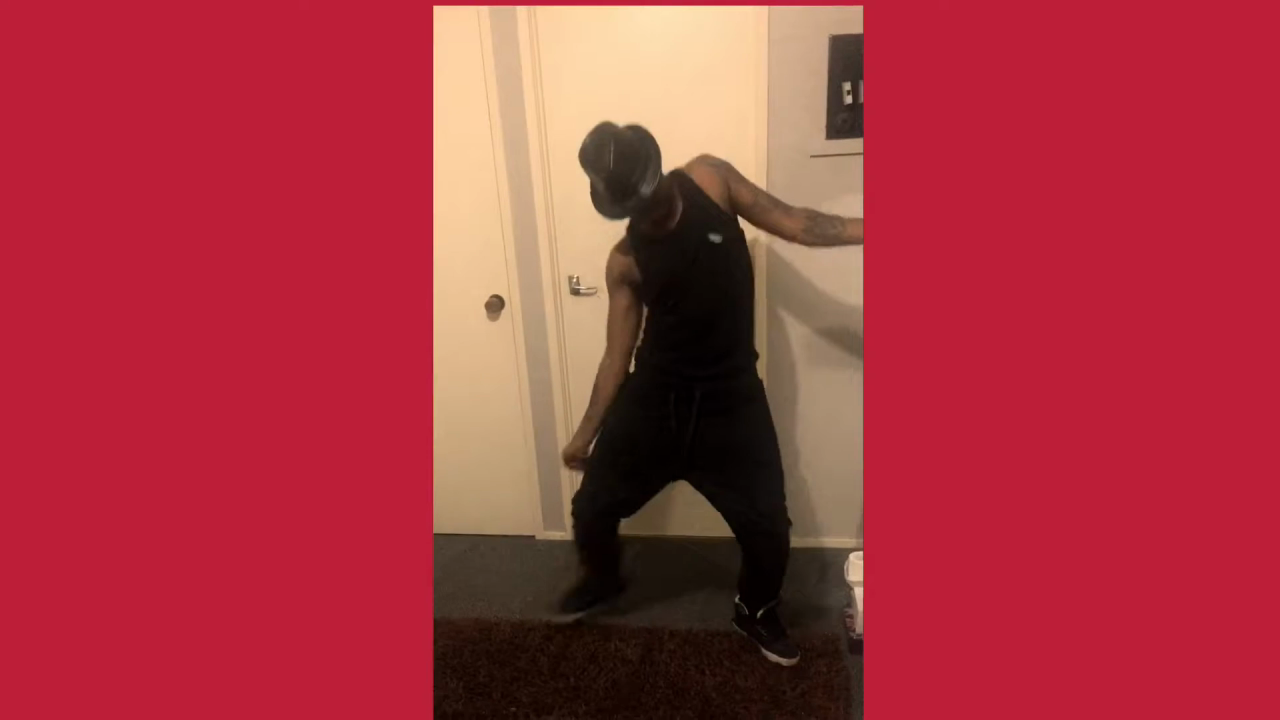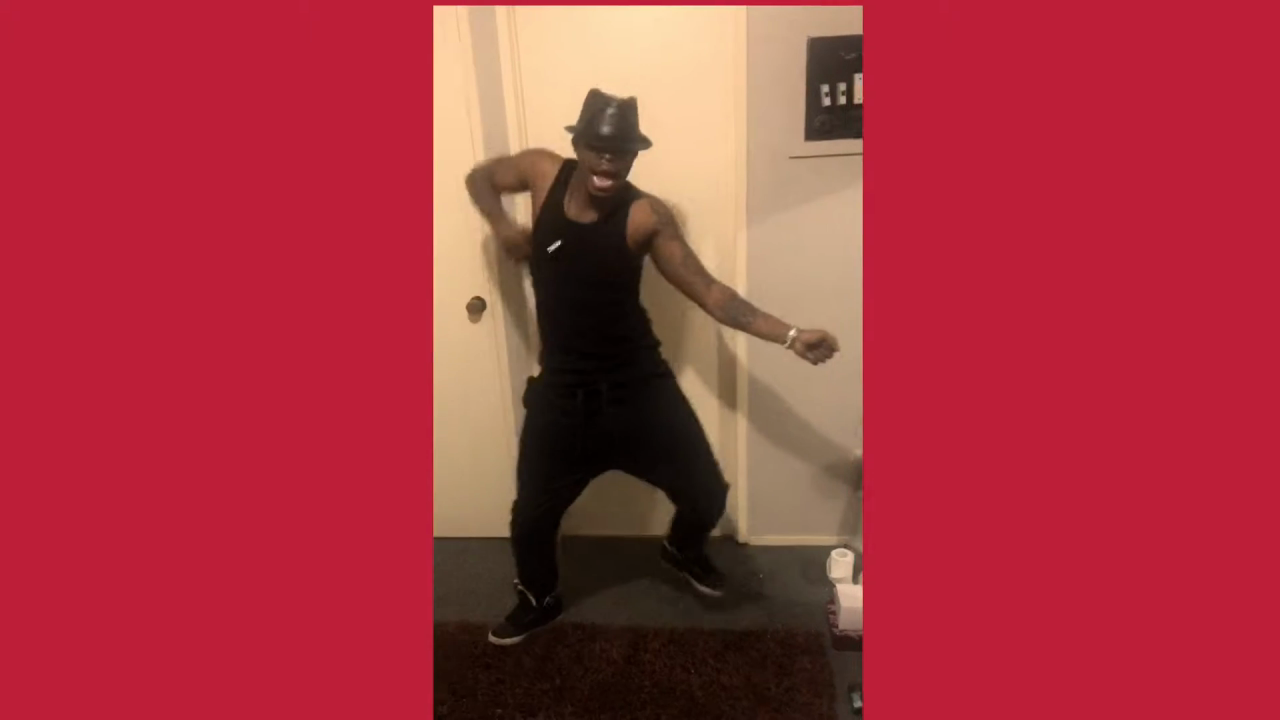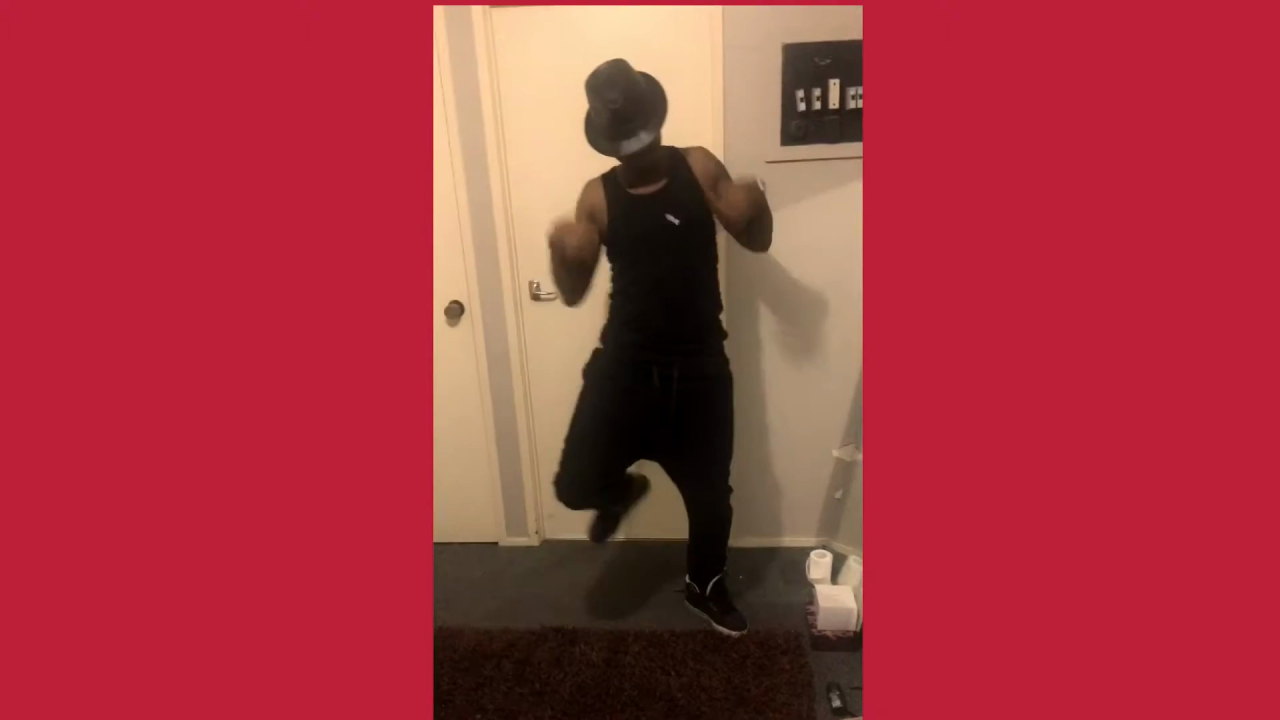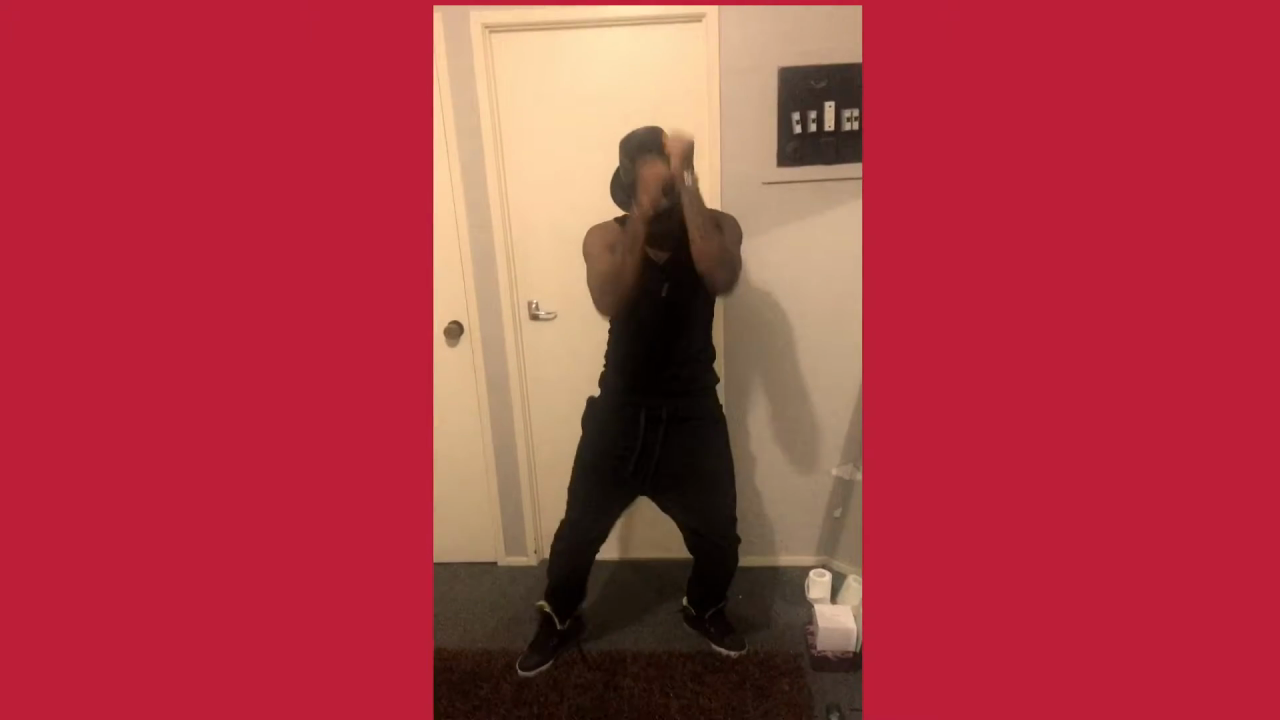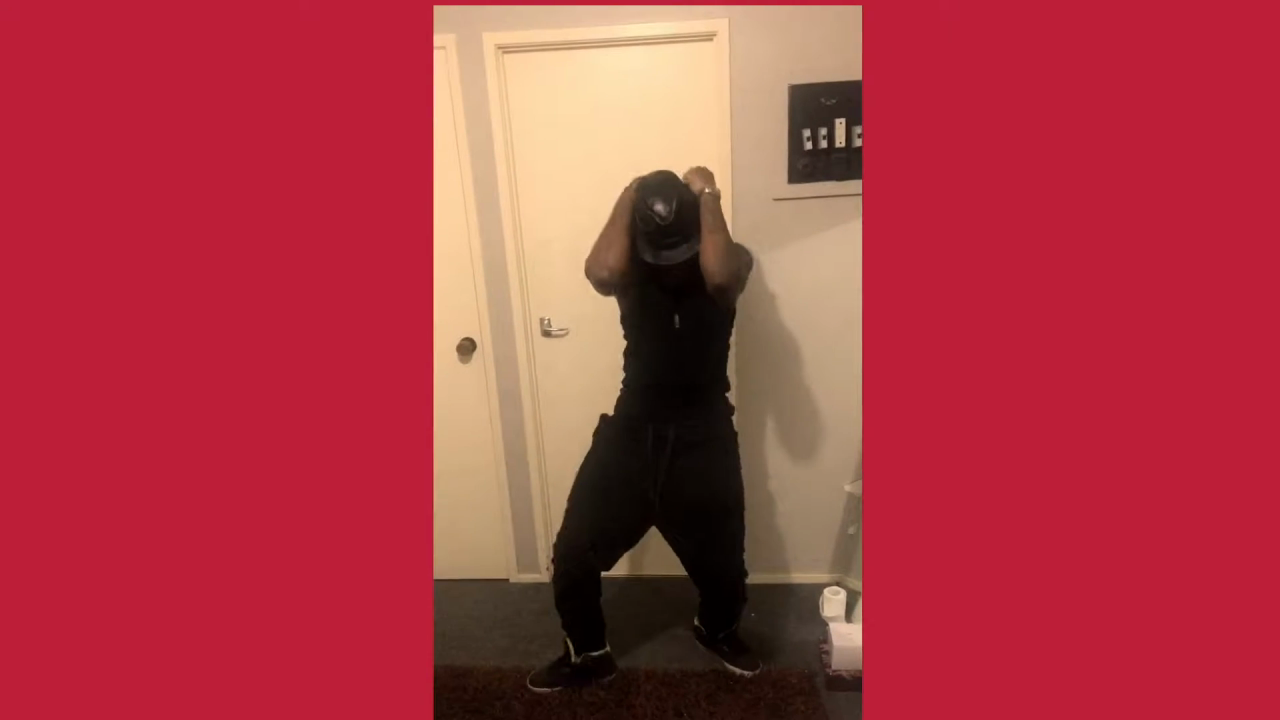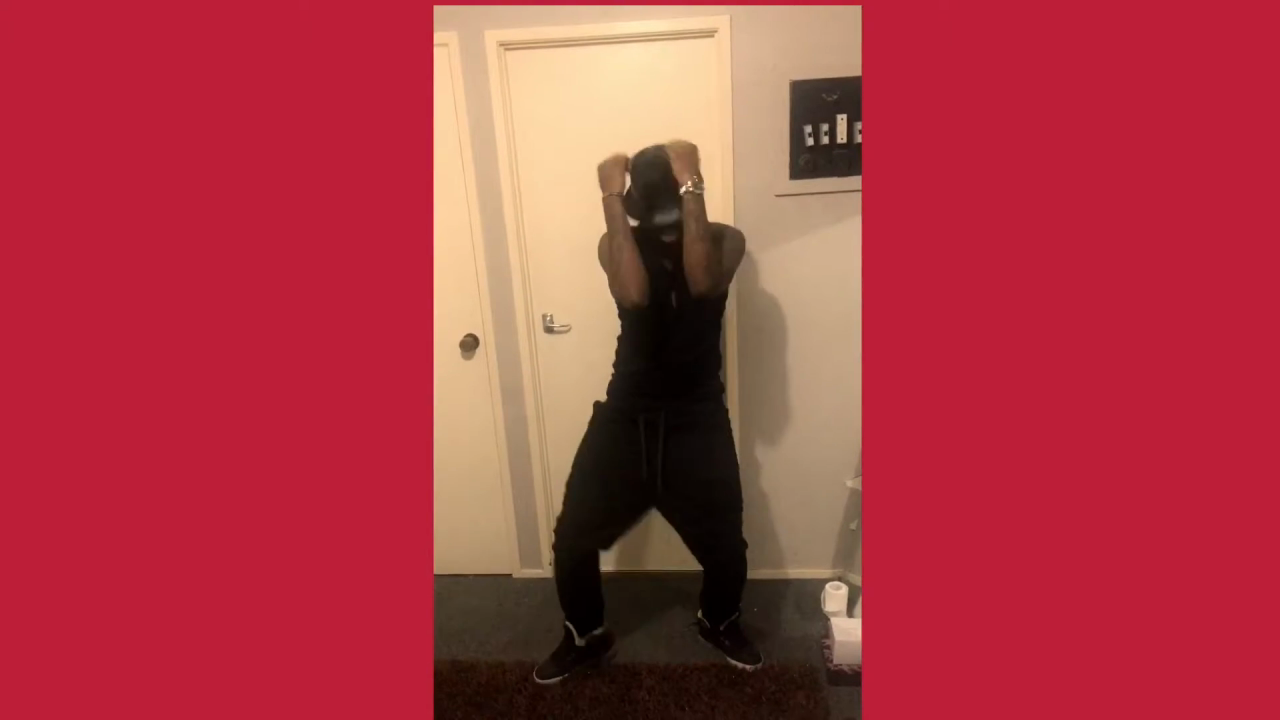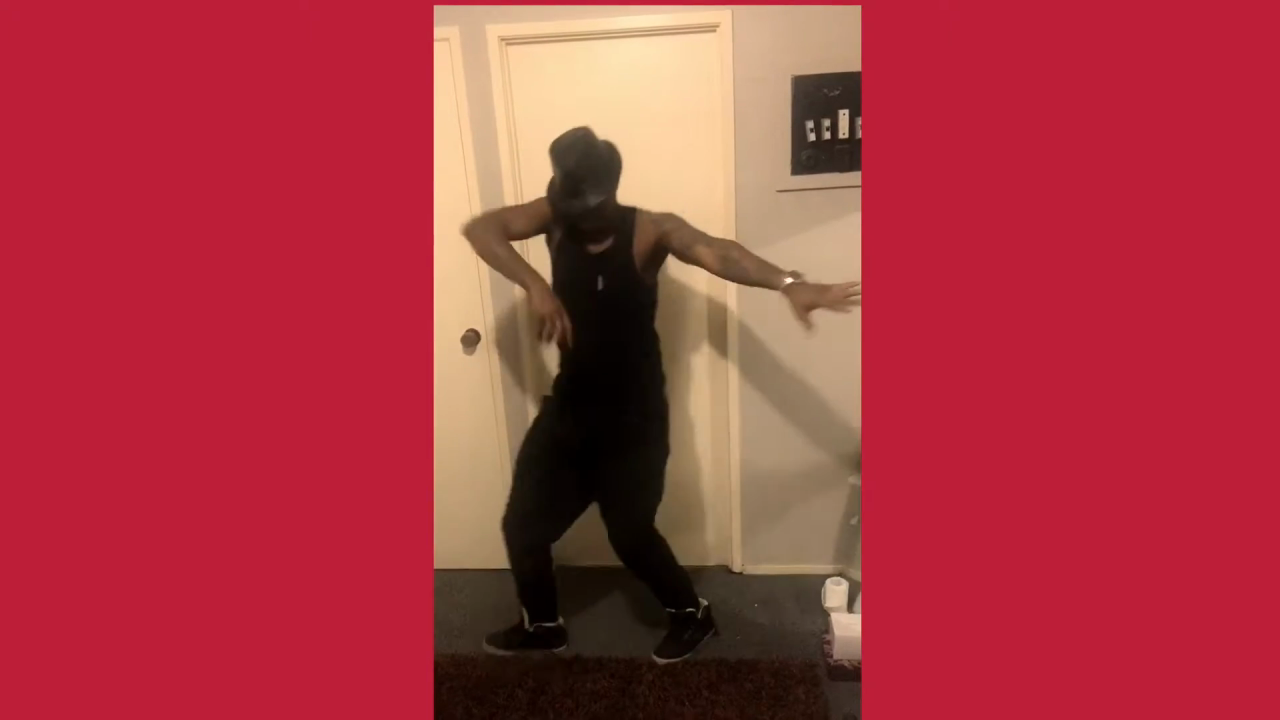
dt=0.7s
person 1, frame 1
left shoulder: (707, 177)
right shoulder: (625, 261)
left elbow: (789, 222)
right elbow: (618, 355)
left wrist: (871, 233)
right wrist: (584, 438)
left hip: (732, 400)
right hip: (654, 399)
left knee: (766, 527)
right knee: (592, 507)
left ankle: (756, 612)
right ankle: (602, 578)
person 1, frame 2
left shoulder: (645, 215)
right shoulder: (542, 172)
left elbow: (705, 290)
right elbow: (479, 177)
left wrist: (790, 335)
right wrist: (502, 226)
left hip: (638, 384)
right hip: (561, 390)
left knee: (706, 492)
right knee: (533, 511)
left ankle: (683, 547)
right ankle: (537, 600)
person 1, frame 3
left shoulder: (699, 167)
right shoulder: (597, 197)
left elbow: (756, 239)
right elbow: (574, 292)
left wrist: (754, 206)
right wrist: (562, 250)
left hip: (700, 367)
right hip: (625, 365)
left knee: (710, 493)
right knee: (575, 483)
left ankle: (706, 584)
right ankle: (622, 487)
person 1, frame 4
left shoulder: (716, 227)
right shoulder: (604, 238)
left elbow: (719, 278)
right elbow: (610, 299)
left wrist: (686, 186)
right wrist: (644, 207)
left hip: (692, 415)
right hip: (620, 414)
left knee: (718, 535)
right knee: (579, 530)
left ankle: (704, 608)
right ankle: (558, 620)
person 1, frame 5
left shoulder: (732, 265)
right shoulder: (631, 272)
left elbow: (720, 273)
right elbow: (600, 271)
left wrist: (708, 193)
right wrist: (628, 195)
left hip: (704, 442)
right hip: (630, 436)
left knee: (723, 570)
right knee: (574, 554)
left ankle: (716, 629)
right ankle: (588, 655)
person 1, frame 6
left shoulder: (724, 240)
right shoulder: (617, 245)
left elbow: (702, 282)
right elbow: (634, 296)
left wrist: (690, 184)
right wrist: (611, 197)
left hip: (697, 423)
right hip: (625, 419)
left knee: (725, 548)
right knee: (572, 537)
left ankle: (719, 622)
right ankle: (585, 635)
person 1, frame 7
left shoulder: (651, 231)
right shoulder: (553, 217)
left elbow: (717, 254)
right elbow: (480, 228)
left wrist: (791, 283)
right wrist: (532, 283)
left hip: (632, 417)
right hip: (567, 409)
left knee: (632, 535)
right knee: (522, 522)
left ankle: (692, 613)
right ankle: (542, 623)
